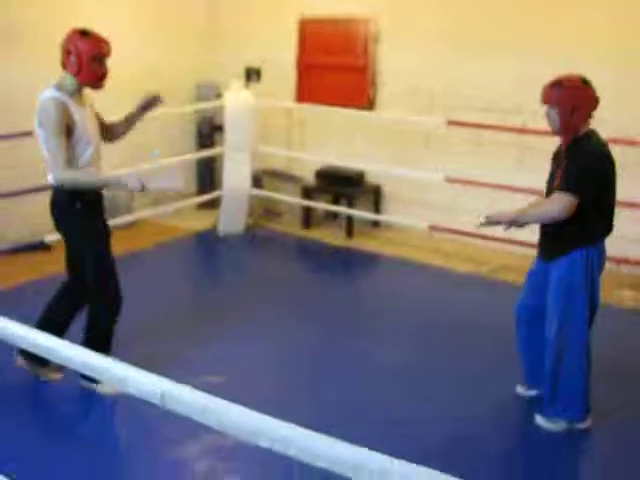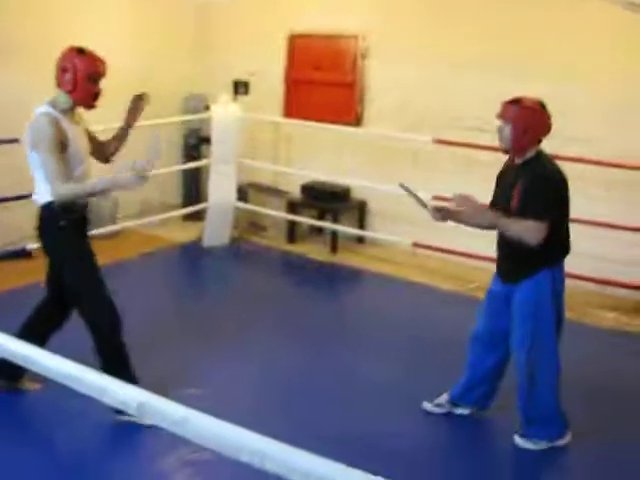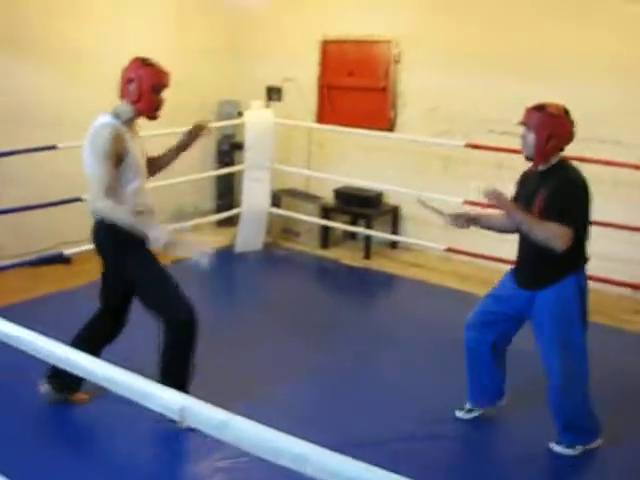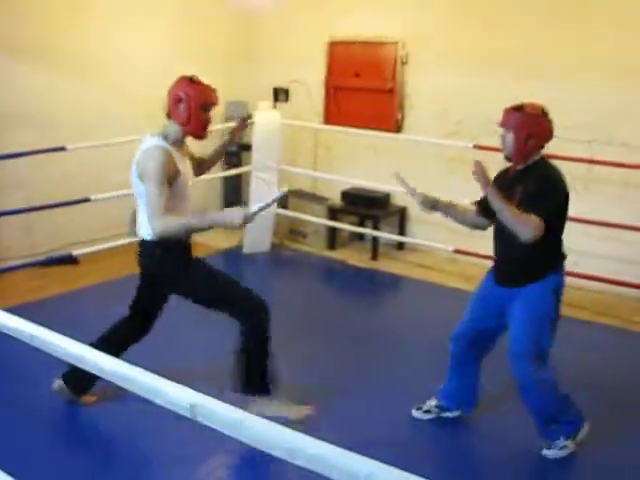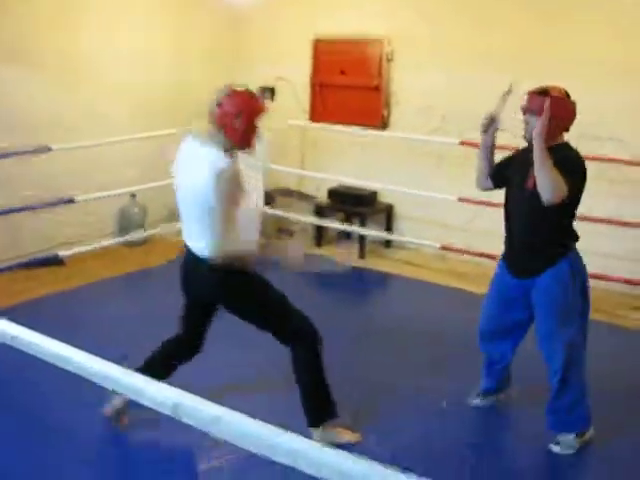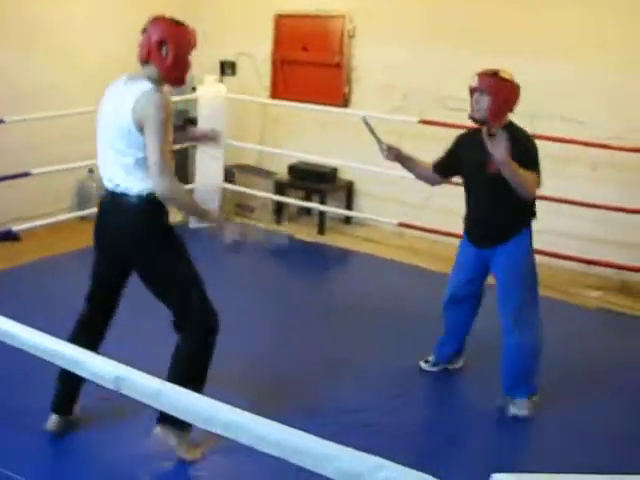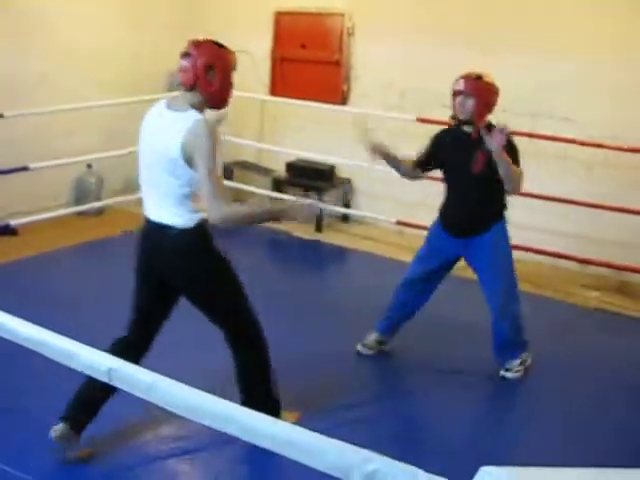
dt=0.4s
person 1, frame 1
left shoulder: (80, 99)
right shoulder: (54, 105)
left elbow: (106, 134)
right elbow: (61, 175)
left wrist: (139, 113)
right wrist: (120, 181)
left hip: (87, 201)
right hip: (73, 205)
left knee: (80, 283)
right knee: (105, 293)
left ankle: (35, 353)
right ankle: (92, 372)
person 1, frame 2
left shoulder: (72, 118)
right shoulder: (46, 123)
left elbow: (103, 154)
right elbow: (60, 191)
left wrist: (129, 123)
right wrist: (117, 181)
left hip: (71, 222)
right hip: (60, 224)
left knee: (58, 303)
right knee: (102, 316)
person 1, frame 3
left shoulder: (128, 129)
right shoulder: (107, 133)
left elbow: (149, 169)
right elbow: (99, 202)
left wrist: (185, 144)
right wrist: (150, 230)
left hip: (128, 230)
right hip: (118, 234)
left knee: (112, 313)
right knee: (180, 315)
left ankle: (60, 381)
person 1, frame 4
left shoulder: (174, 145)
right shoulder: (156, 155)
left elbow: (197, 168)
right elbow: (160, 225)
left wrist: (229, 142)
right wrist: (221, 217)
left hip: (163, 253)
right hip: (166, 255)
left knee: (138, 321)
right knee: (254, 310)
left ankle: (73, 381)
right ankle: (258, 395)
person 1, frame 5
left shoulder: (189, 147)
right shoulder: (225, 171)
right elbow: (223, 251)
right wrist: (263, 252)
left hip: (193, 267)
right hip: (224, 272)
left knee: (189, 338)
right knee: (302, 335)
left ankle: (125, 395)
right ankle: (323, 425)
person 1, frame 6
left shoulder: (119, 87)
right shoulder: (154, 100)
right elbow: (163, 184)
left wrist: (187, 136)
right wrist: (211, 218)
left hip: (110, 215)
right hip: (141, 220)
left knee: (96, 311)
right knee: (200, 321)
left ankle: (61, 411)
right ankle: (172, 424)
person 1, frame 7
left shoulder: (156, 112)
right shoulder: (199, 129)
right elbow: (219, 213)
right wrist: (282, 211)
left hip: (151, 239)
right hip: (186, 246)
left knee: (135, 337)
right knee: (245, 332)
left ankle: (71, 421)
right ankle: (265, 418)
person 2, frame 1
left shoulder: (591, 155)
right shoulder: (568, 148)
left elbow: (560, 209)
left wrist: (512, 217)
right wrist: (522, 215)
left hip: (577, 256)
right hip: (554, 252)
left knee: (565, 332)
right knee: (529, 313)
left ankle: (570, 411)
right ankle: (541, 380)
person 2, frame 2
left shoulder: (545, 176)
right shoulder: (510, 170)
left elbow: (534, 234)
left wrist: (480, 211)
right wrist: (455, 215)
left hip: (538, 278)
right hip: (508, 274)
left knee: (534, 353)
right knee: (487, 339)
left ankle: (548, 429)
right ankle: (466, 398)
person 2, frame 3
left shoulder: (569, 183)
right shoulder: (530, 177)
left elbow: (559, 240)
left wrist: (513, 210)
right wrist: (475, 220)
left hip: (559, 285)
right hip: (522, 278)
left knee: (561, 362)
right knee: (480, 330)
left ankle: (581, 434)
right ankle: (485, 397)
person 2, frame 4
left shoulder: (548, 181)
right shoulder: (508, 176)
left elbow: (528, 231)
right elbow: (480, 218)
left wrist: (490, 191)
right wrist: (439, 205)
left hip: (537, 285)
right hip: (501, 279)
left knee: (525, 360)
right knee: (467, 339)
left ankle: (566, 426)
right ankle: (452, 400)
person 2, frame 5
left shoulder: (568, 160)
right shoulder: (521, 157)
left elbow: (551, 196)
right elbow: (485, 181)
left wrist: (539, 142)
right wrist: (488, 139)
left hip: (555, 270)
right hip: (514, 266)
left knee: (561, 349)
right knee: (493, 330)
left ankle: (574, 425)
right ankle: (494, 386)
person 2, frame 6
left shoulder: (520, 142)
right shoulder: (466, 141)
left elbow: (529, 189)
right elbow: (435, 175)
left wrist: (504, 161)
right wrist: (403, 159)
left hip: (511, 242)
right hip: (474, 239)
left knee: (517, 315)
right knee: (458, 300)
left ankle: (522, 391)
right ankle: (448, 355)
person 2, frame 7
left shoulder: (500, 141)
right shoulder: (446, 138)
left elbow: (514, 186)
right elbow: (414, 170)
left wrist: (498, 153)
right wrist: (388, 156)
left hip: (487, 232)
right hip: (447, 228)
left knee: (502, 298)
right knee: (415, 281)
left ankle: (515, 354)
right ankle: (384, 333)
